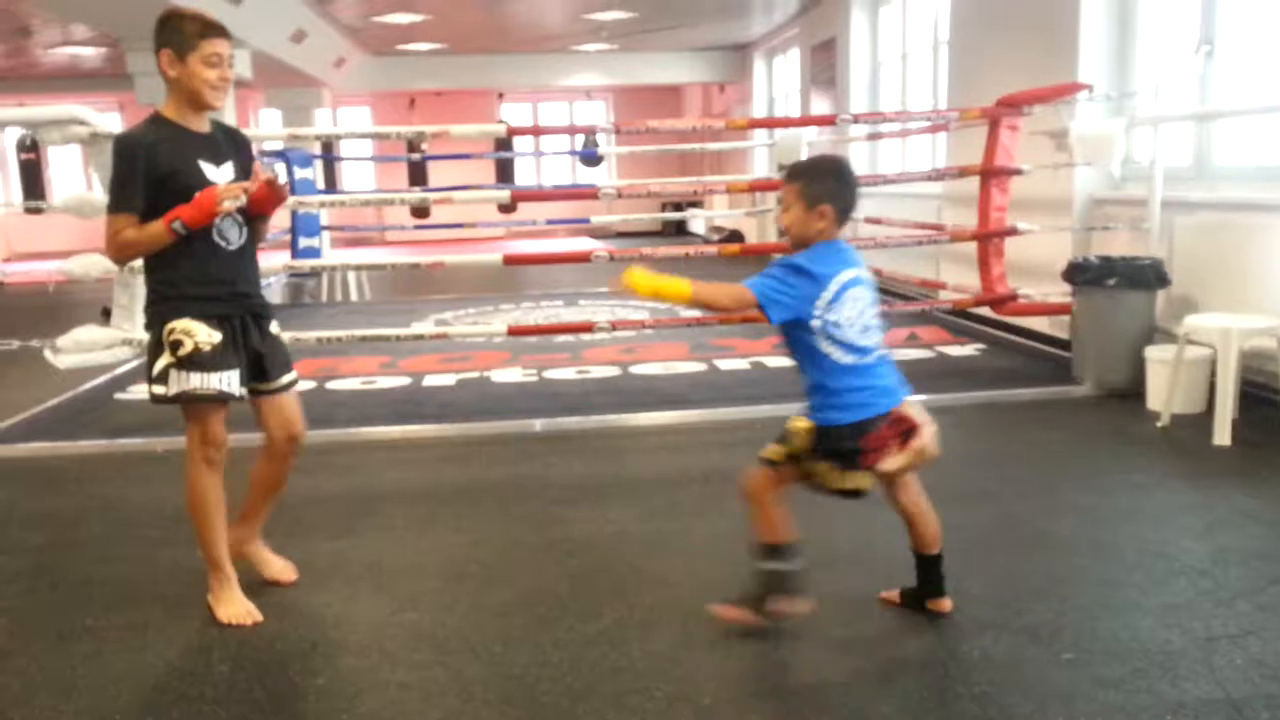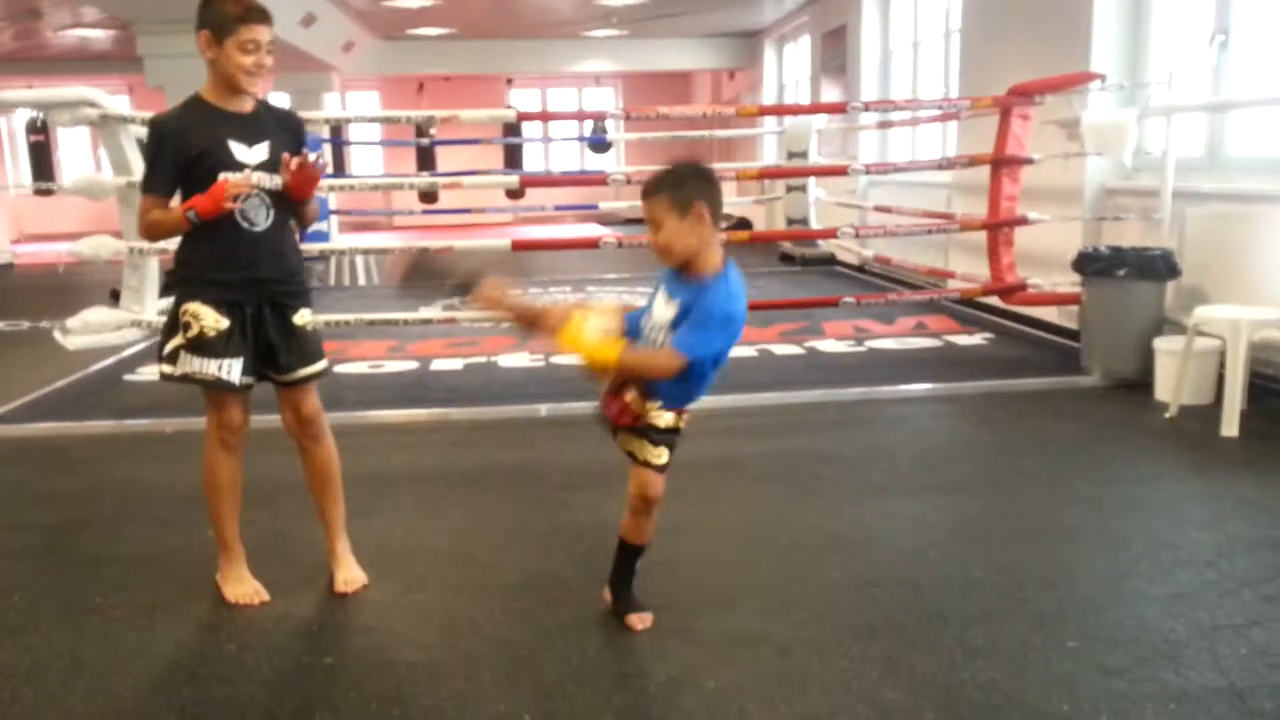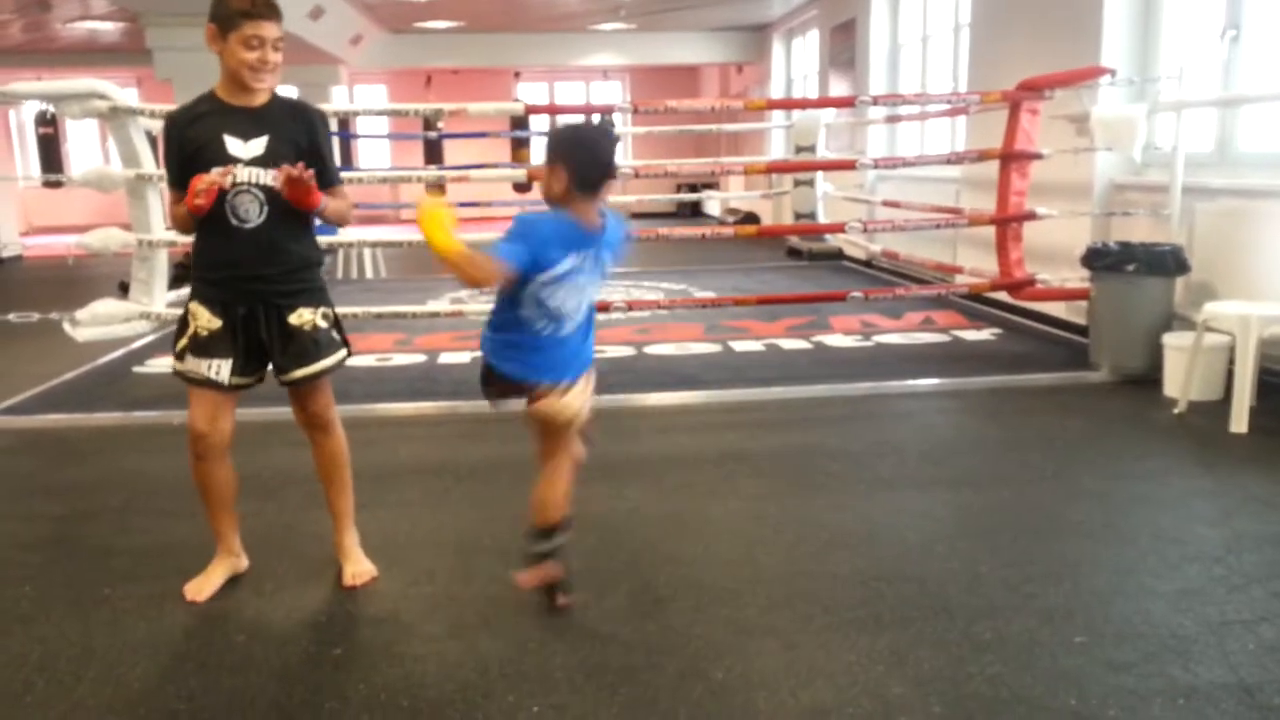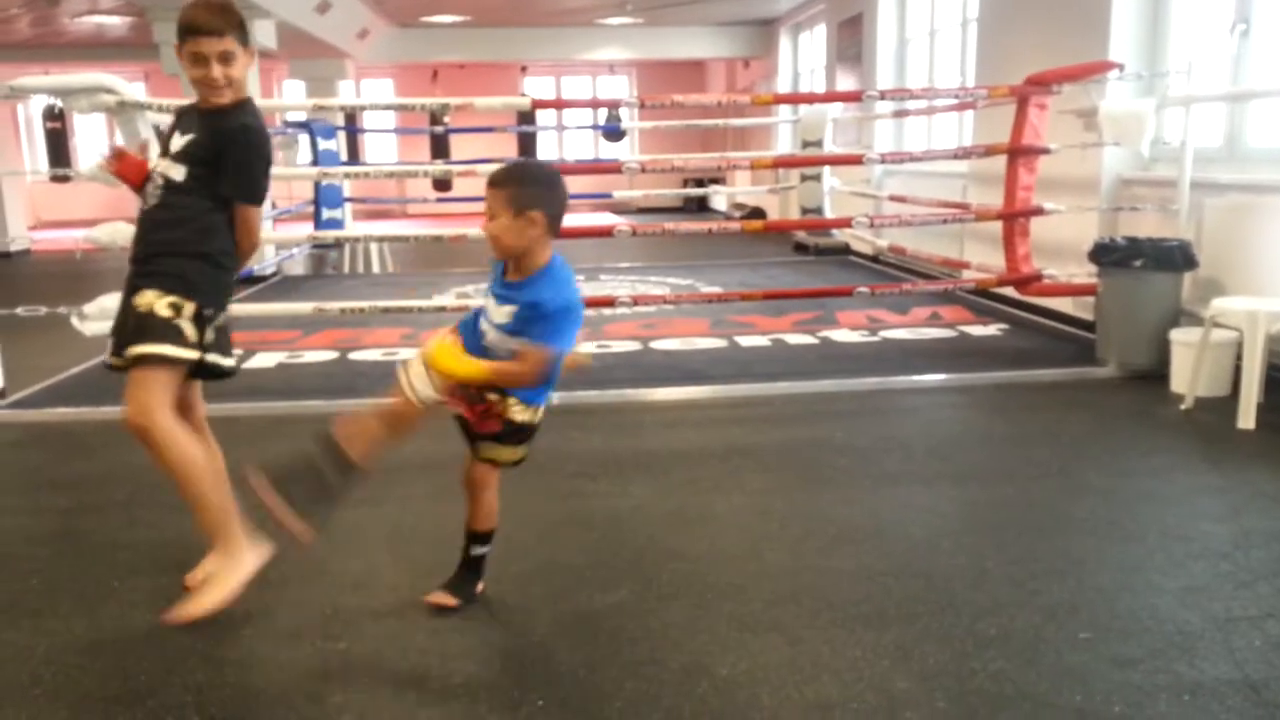
dt=0.4s
person 1, frame 1
left shoulder: (236, 143)
right shoulder: (141, 145)
right elbow: (120, 246)
left wrist: (264, 208)
right wrist: (192, 213)
left hip: (248, 306)
right hip: (188, 313)
left knee: (288, 430)
right knee: (210, 440)
left ankle: (247, 535)
right ankle: (221, 580)
person 1, frame 2
left shoulder: (285, 124)
right shoulder: (175, 127)
right elbow: (150, 224)
left wrist: (304, 192)
right wrist: (203, 206)
left hip: (284, 292)
right hip: (214, 299)
left knee: (308, 419)
right knee: (227, 424)
left ankle: (339, 547)
right ankle: (230, 561)
person 1, frame 3
left shoulder: (304, 120)
right shoulder: (186, 124)
left elbow: (341, 211)
right elbow: (178, 219)
left wrist: (310, 198)
right wrist: (195, 203)
left hip: (294, 290)
right hip: (218, 296)
left knee: (318, 414)
right knee: (207, 430)
left ankle: (347, 539)
right ankle: (228, 550)
person 1, frame 4
left shoulder: (241, 128)
right shoulder: (185, 115)
left elbow: (244, 232)
left wrist: (205, 283)
right wrist: (136, 176)
left hip: (184, 281)
right hip: (149, 278)
left knee: (147, 410)
right knee: (182, 413)
left ankle: (236, 545)
right ankle: (226, 540)
person 2, frame 1
left shoulder: (800, 271)
right shoulder: (853, 266)
left elbow: (731, 299)
left wrist: (659, 286)
left hip: (840, 421)
right hip: (891, 405)
left knee: (760, 485)
right knee: (905, 488)
left ankle: (776, 591)
right ankle: (932, 590)
person 2, frame 2
left shoulder: (722, 306)
right shoulder: (680, 267)
left elbow: (661, 366)
left wrist: (595, 349)
left hip: (657, 404)
right hip: (622, 354)
left knee: (646, 492)
right knee: (559, 322)
left ankle: (621, 588)
person 2, frame 3
left shoulder: (539, 232)
right shoulder: (612, 229)
left elbow: (481, 275)
left wrist: (440, 238)
left hip: (504, 365)
right hip: (565, 370)
right knee: (559, 458)
right ankle: (545, 560)
person 2, frame 4
left shoulder: (558, 297)
right shoulder: (510, 263)
left elbow: (529, 371)
left wrist: (468, 370)
left hip: (512, 399)
right hip: (460, 358)
left knee: (482, 480)
right knee: (391, 416)
left ankle: (470, 576)
right ankle: (306, 488)
